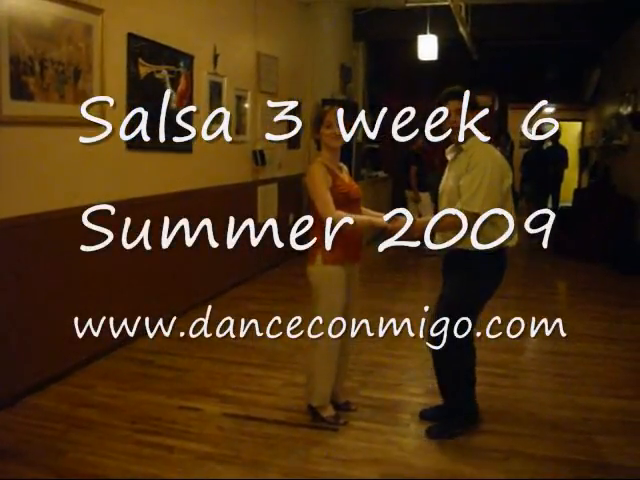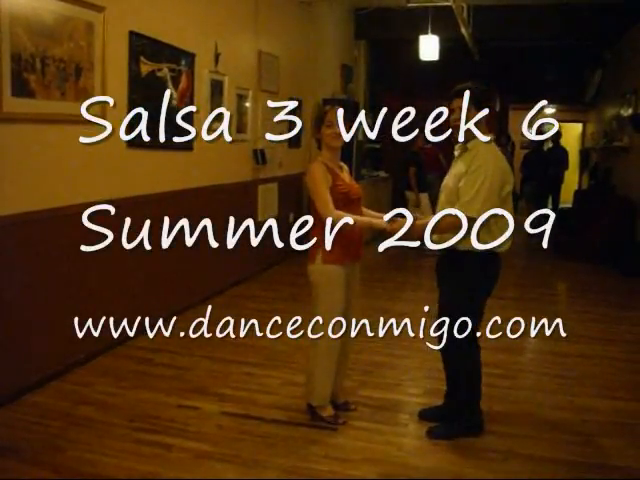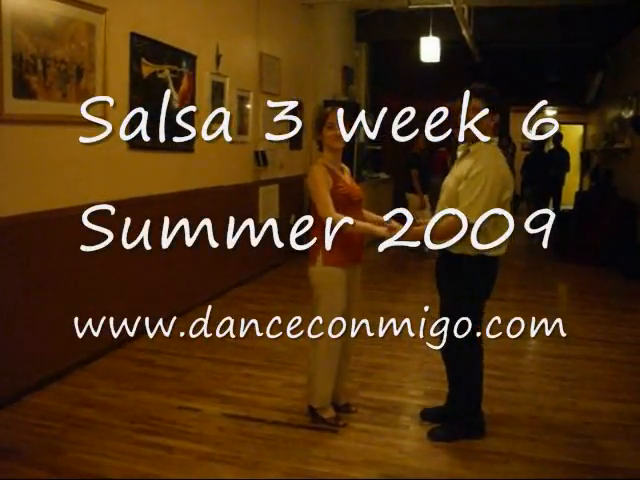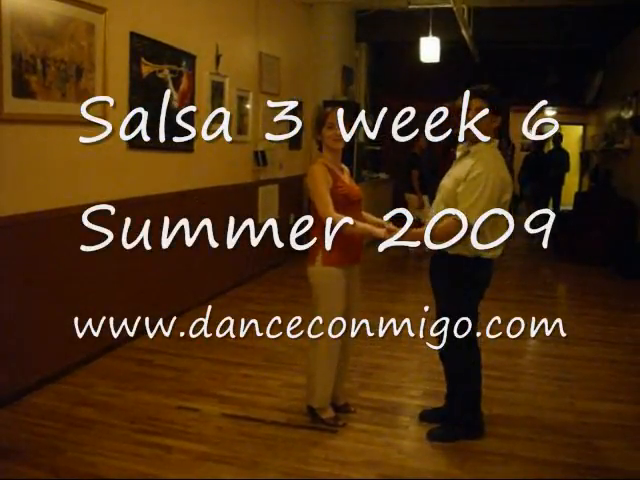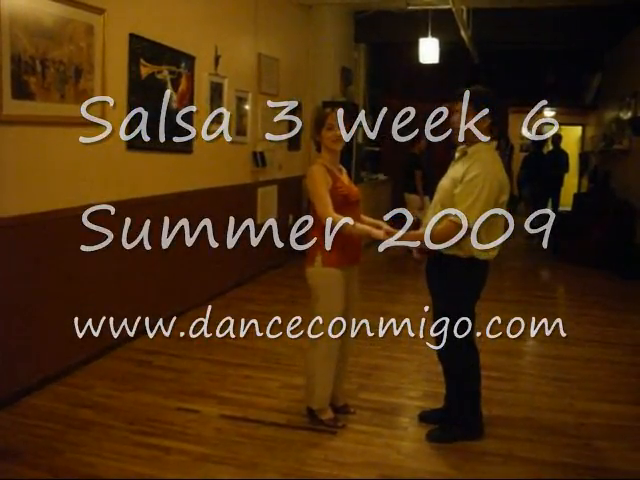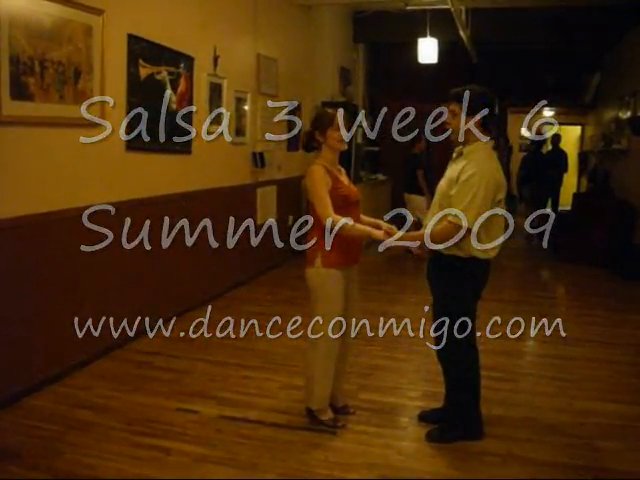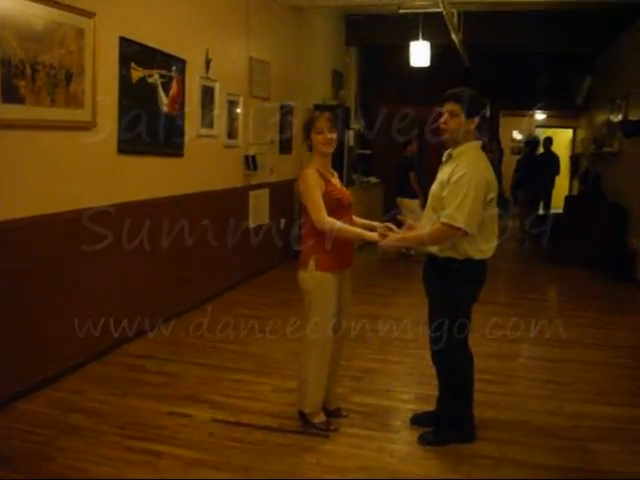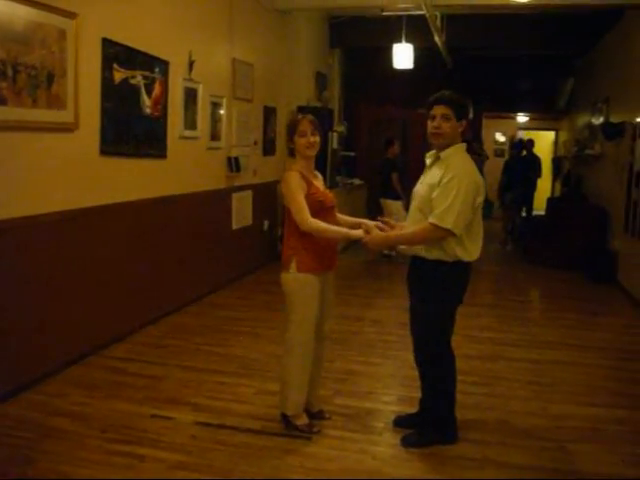
dt=0.3s
person 1, frame 1
left shoulder: (484, 158)
right shoulder: (456, 155)
left elbow: (467, 216)
left wrist: (419, 226)
right wrist: (423, 226)
left hip: (481, 259)
right hip: (461, 255)
left knee: (442, 334)
right knee: (455, 333)
left ankle: (462, 412)
right ankle: (459, 405)
person 1, frame 2
left shoulder: (487, 159)
right shoulder: (465, 153)
left elbow: (462, 219)
left wrist: (416, 227)
right wrist: (424, 217)
left hip: (473, 261)
right hip: (457, 256)
left knee: (459, 339)
right knee: (452, 337)
left ankle: (467, 417)
right ankle: (455, 404)
person 1, frame 3
left shoulder: (488, 164)
right shoulder: (469, 154)
left elbow: (463, 223)
left wrist: (416, 233)
right wrist: (423, 230)
left hip: (471, 264)
right hip: (457, 259)
left knee: (462, 341)
right knee: (453, 339)
left ankle: (469, 419)
right ankle: (457, 406)
person 1, frame 4
left shoulder: (488, 167)
right shoulder: (466, 153)
left elbow: (460, 225)
left wrist: (411, 236)
right wrist: (422, 236)
left hip: (465, 265)
right hip: (450, 260)
left knee: (459, 342)
right knee: (449, 340)
left ankle: (468, 420)
right ankle: (455, 407)
person 1, frame 5
left shoulder: (485, 169)
right shoulder: (466, 155)
left elbow: (458, 227)
left wrist: (409, 238)
right wrist: (422, 241)
left hip: (461, 265)
right hip: (447, 260)
left knee: (457, 344)
right knee: (447, 341)
left ankle: (467, 421)
right ankle: (455, 407)
person 1, frame 6
left shoulder: (480, 167)
right shoulder: (465, 156)
left elbow: (457, 227)
left wrist: (409, 239)
right wrist: (423, 238)
left hip: (462, 266)
right hip: (450, 262)
left knee: (457, 343)
right knee: (447, 341)
left ankle: (467, 422)
right ankle: (454, 407)
person 1, frame 7
left shoulder: (470, 168)
right shoulder: (456, 160)
left elbow: (452, 229)
left wrist: (401, 241)
right wrist: (418, 228)
left hip: (458, 268)
right hip: (446, 264)
left knee: (451, 346)
right knee: (442, 343)
left ankle: (459, 424)
right ankle: (447, 411)
person 1, frame 8
left shoulder: (461, 171)
right shoulder: (436, 162)
left elbow: (439, 229)
left wrist: (387, 240)
right wrist: (399, 228)
left hip: (443, 270)
right hip: (426, 265)
left knee: (435, 347)
right knee: (424, 345)
left ankle: (442, 425)
right ankle: (428, 412)
person 2, frame 1
left shoulder: (343, 168)
right shoulder: (317, 170)
right elbow: (330, 215)
left wrist: (386, 217)
right wrist: (379, 222)
left hip: (348, 258)
right hip: (327, 259)
right knee: (327, 330)
left ankle: (335, 393)
right ankle: (318, 401)
person 2, frame 2
left shoulder: (344, 168)
right shoulder: (317, 169)
right elbow: (330, 214)
left wrist: (386, 217)
right wrist: (376, 224)
left hip: (348, 257)
right hip: (327, 258)
left knee: (342, 328)
right knee: (326, 329)
left ankle: (335, 392)
right ankle: (318, 400)
person 2, frame 3
left shoulder: (345, 170)
right shoulder: (319, 171)
right elbow: (330, 216)
left wrist: (385, 221)
right wrist: (374, 230)
left hip: (350, 259)
right hip: (328, 260)
left knee: (343, 329)
right knee: (327, 331)
left ankle: (336, 394)
right ankle: (319, 403)
person 2, frame 4
left shoulder: (344, 169)
right shoulder: (318, 171)
right elbow: (330, 217)
left wrist: (383, 223)
right wrist: (372, 231)
left hip: (348, 260)
right hip: (327, 260)
left knee: (344, 330)
right knee: (327, 331)
left ankle: (336, 394)
right ankle: (318, 402)
person 2, frame 5
left shoulder: (341, 170)
right shoulder: (318, 171)
right elbow: (329, 217)
left wrist: (380, 224)
right wrist: (371, 232)
left hip: (347, 260)
right hip: (326, 261)
left knee: (343, 330)
right knee: (326, 332)
left ankle: (335, 395)
right ankle: (318, 404)
person 2, frame 6
left shoulder: (340, 170)
right shoulder: (317, 172)
right elbow: (329, 218)
left wrist: (378, 223)
right wrist: (371, 233)
left hip: (346, 261)
right hip: (326, 261)
left knee: (341, 331)
right knee: (325, 333)
left ankle: (334, 396)
right ankle: (317, 404)
person 2, frame 7
left shoulder: (333, 174)
right shoulder: (310, 175)
right elbow: (322, 221)
left wrist: (374, 224)
right wrist: (366, 236)
left hip: (339, 263)
right hip: (319, 264)
left knee: (335, 334)
right knee: (318, 336)
left ankle: (327, 399)
right ankle: (309, 408)
person 2, frame 8
left shoulder: (318, 176)
right shoulder: (292, 177)
left elbow: (330, 216)
right elbow: (306, 222)
left wrist: (361, 222)
right wrist: (351, 234)
left hip: (322, 265)
right hip: (301, 266)
left knee: (317, 335)
right knee: (300, 337)
left ankle: (309, 401)
right ankle: (292, 410)
